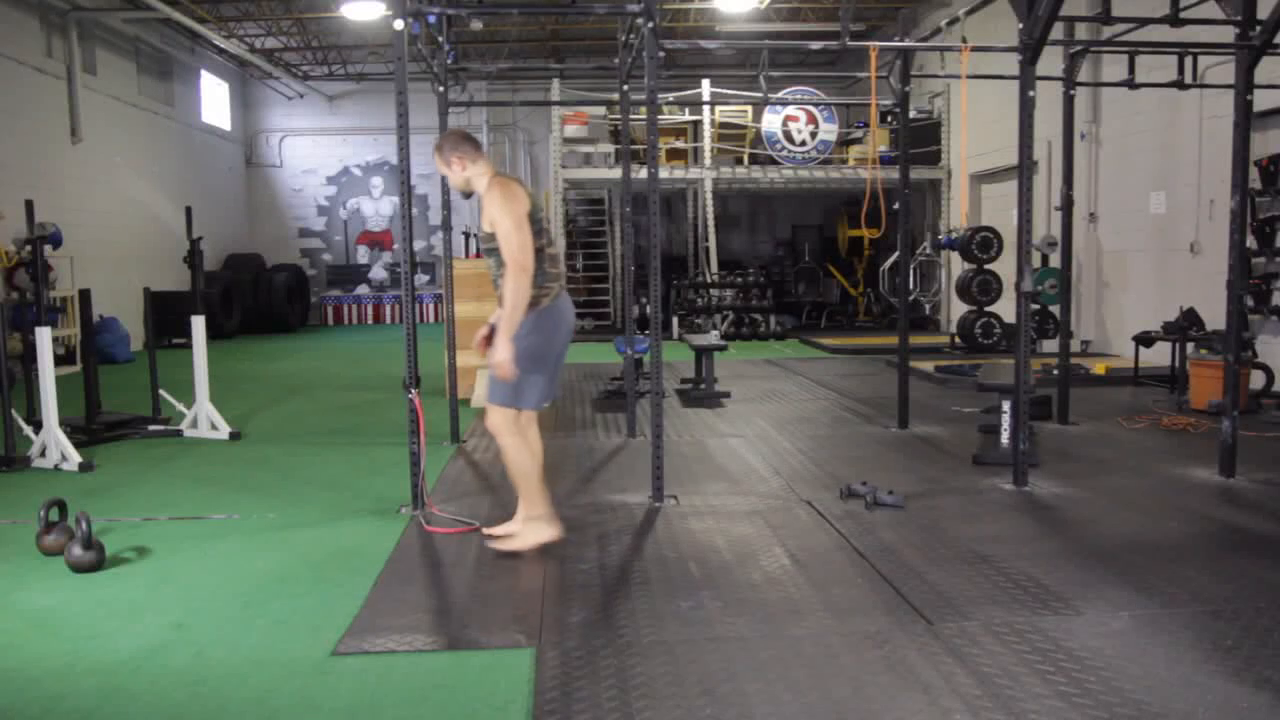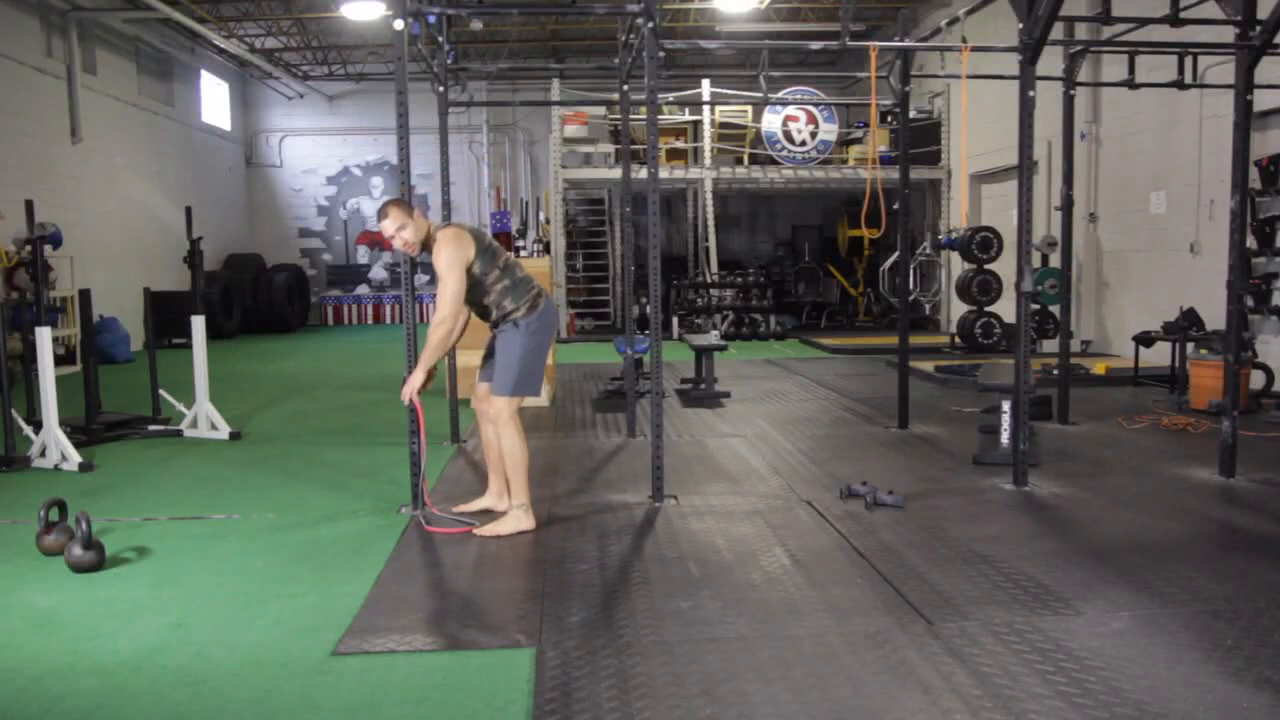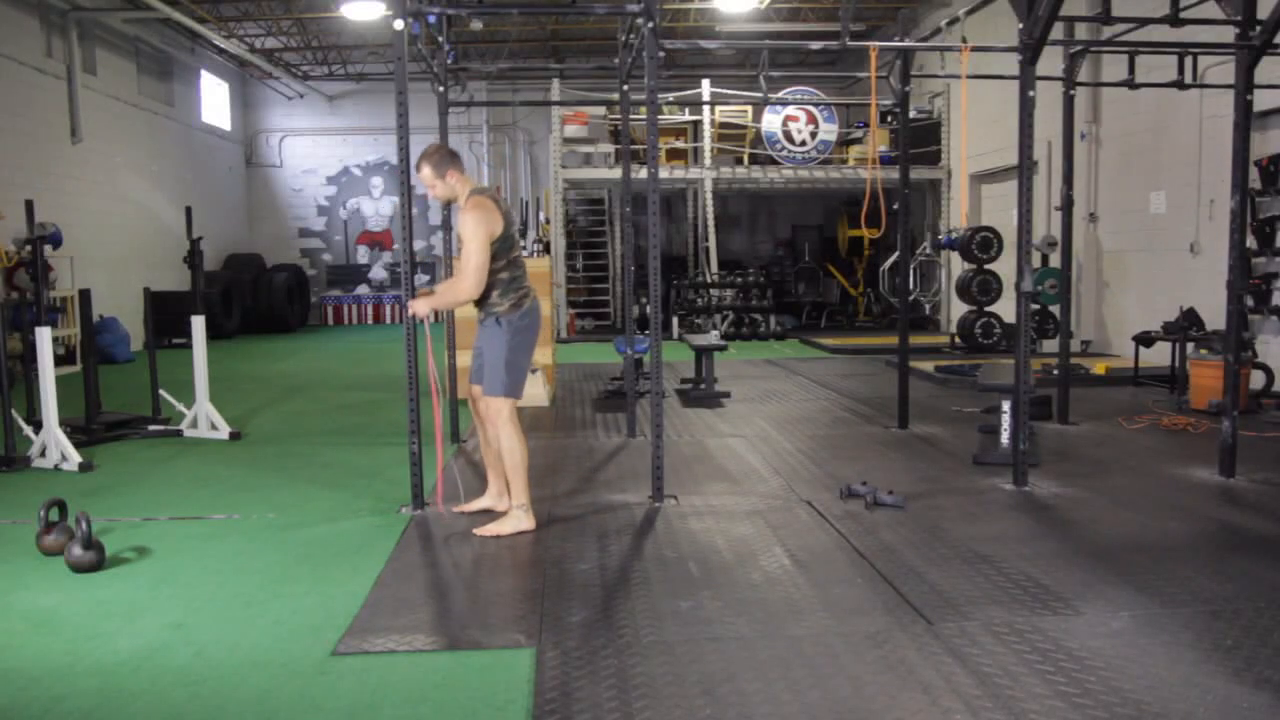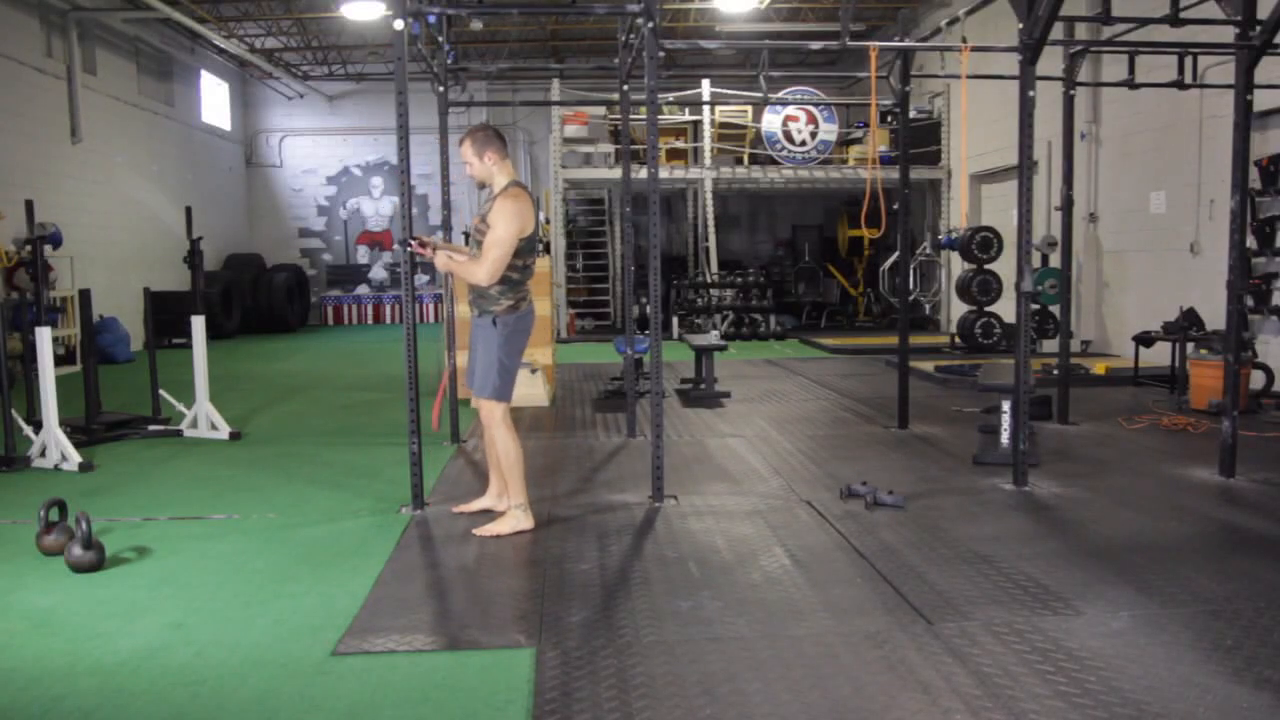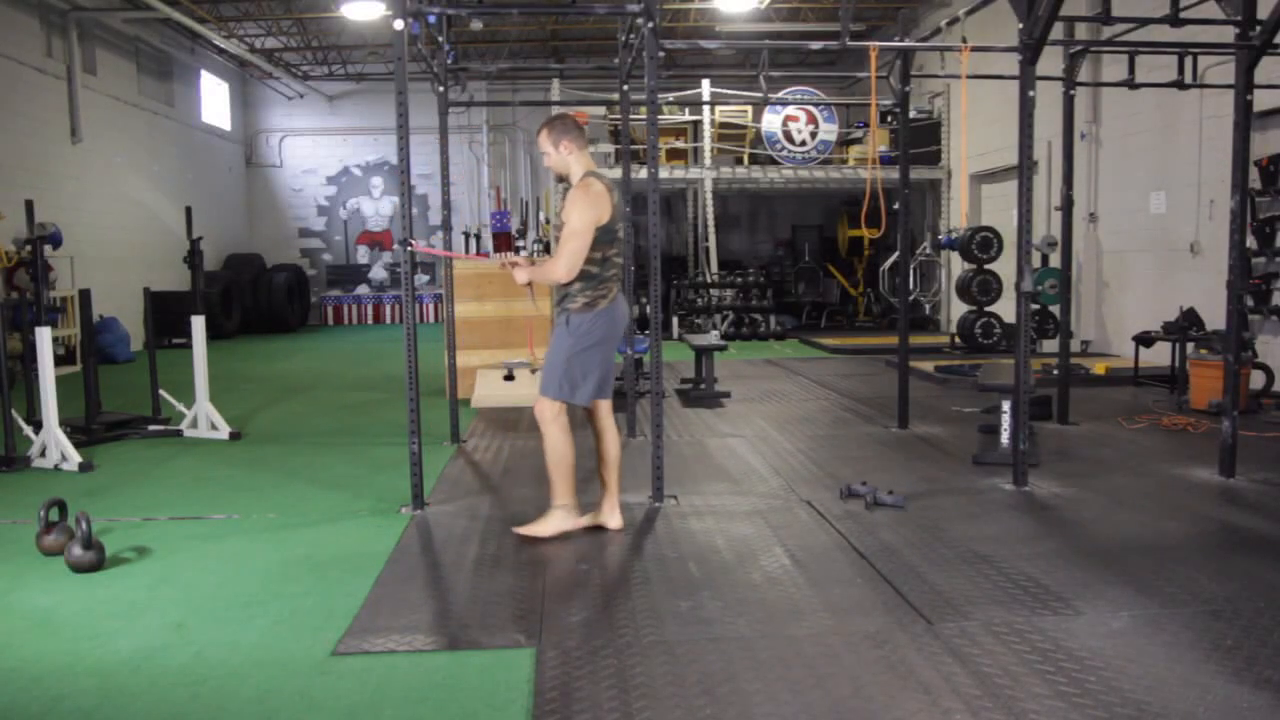
dt=1s
person 1, frame 1
left shoulder: (499, 193)
right shoulder: (506, 192)
left elbow: (522, 268)
left wrist: (505, 337)
right wrist: (495, 323)
left hip: (539, 316)
right hip: (544, 312)
left knee: (501, 418)
right knee: (521, 417)
left ankle: (539, 519)
right ankle: (521, 516)
person 1, frame 2
left shoulder: (447, 243)
right shoulder: (445, 246)
left elbow: (445, 320)
right elbow: (456, 317)
left wrist: (420, 370)
right wrist: (433, 365)
left hip: (528, 319)
right hip: (512, 321)
left knee: (501, 411)
right knee: (483, 404)
left ankle: (521, 511)
right ankle: (497, 494)
person 1, frame 3
left shoulder: (474, 211)
right shoulder: (481, 200)
left elbow: (471, 287)
left wrist: (430, 304)
right wrist: (436, 292)
left hip: (509, 318)
right hip: (500, 316)
left knee: (499, 411)
right knee: (480, 402)
left ankle: (521, 512)
right ankle: (497, 493)
person 1, frame 4
left shoulder: (512, 203)
right shoulder: (500, 198)
left elbow: (486, 272)
left wrist: (447, 265)
right wrist: (441, 250)
left hip: (503, 318)
right hip: (490, 316)
left knee: (495, 412)
right knee: (486, 408)
left ankle: (520, 511)
right ankle: (497, 493)
person 1, frame 5
left shoulder: (585, 193)
right shoulder: (599, 187)
left elbow: (565, 269)
left wrist: (530, 274)
right wrist: (537, 267)
left hip: (587, 315)
right hip: (602, 310)
left knee: (549, 409)
right knee: (600, 410)
left ankle: (564, 510)
right ankle: (609, 508)
